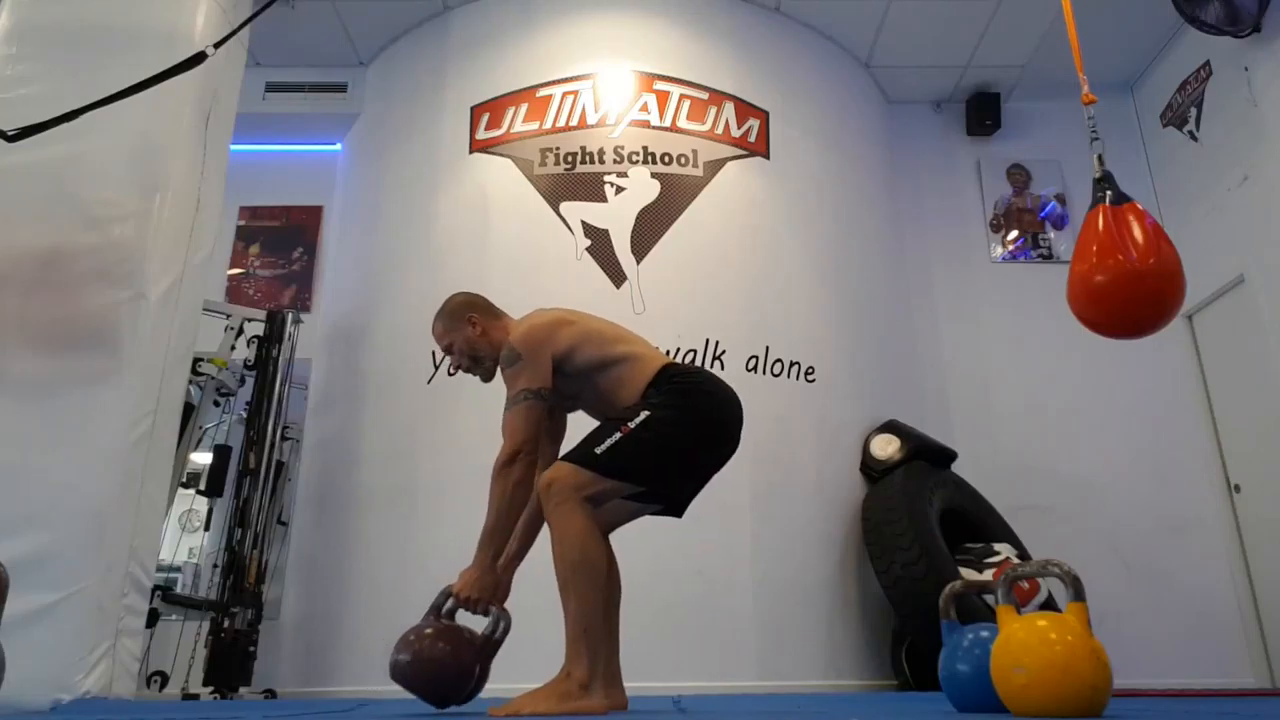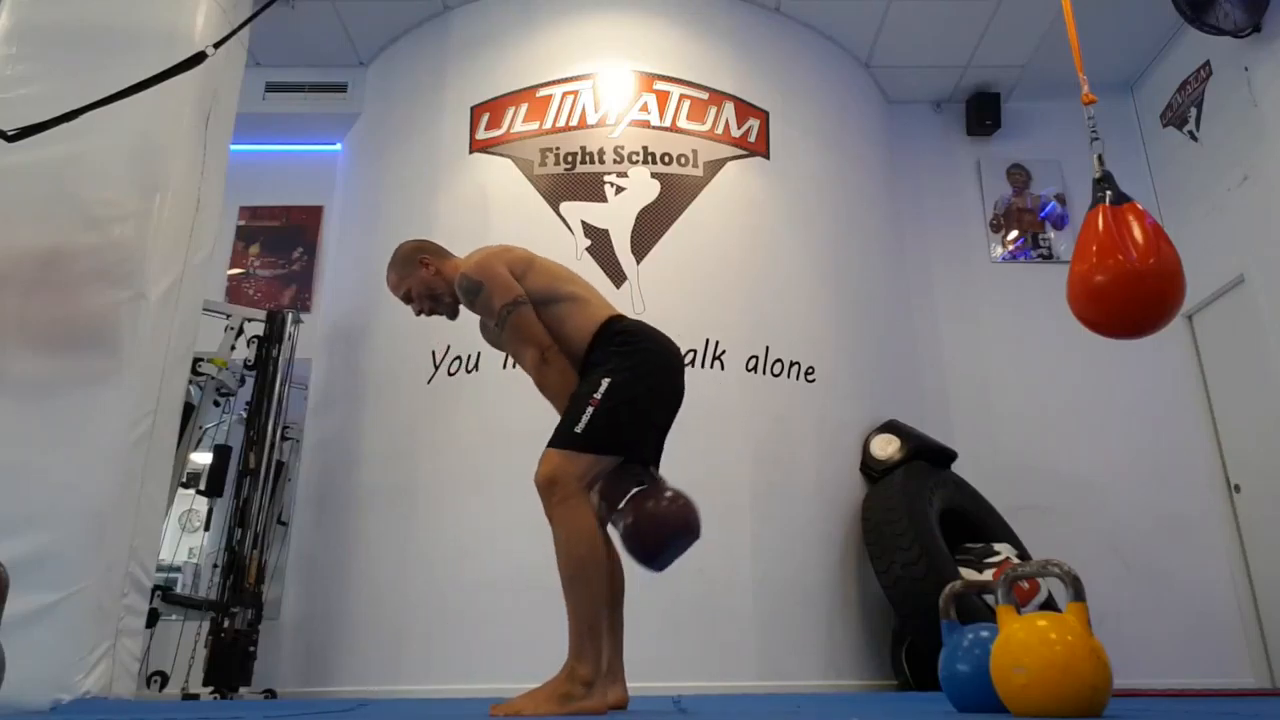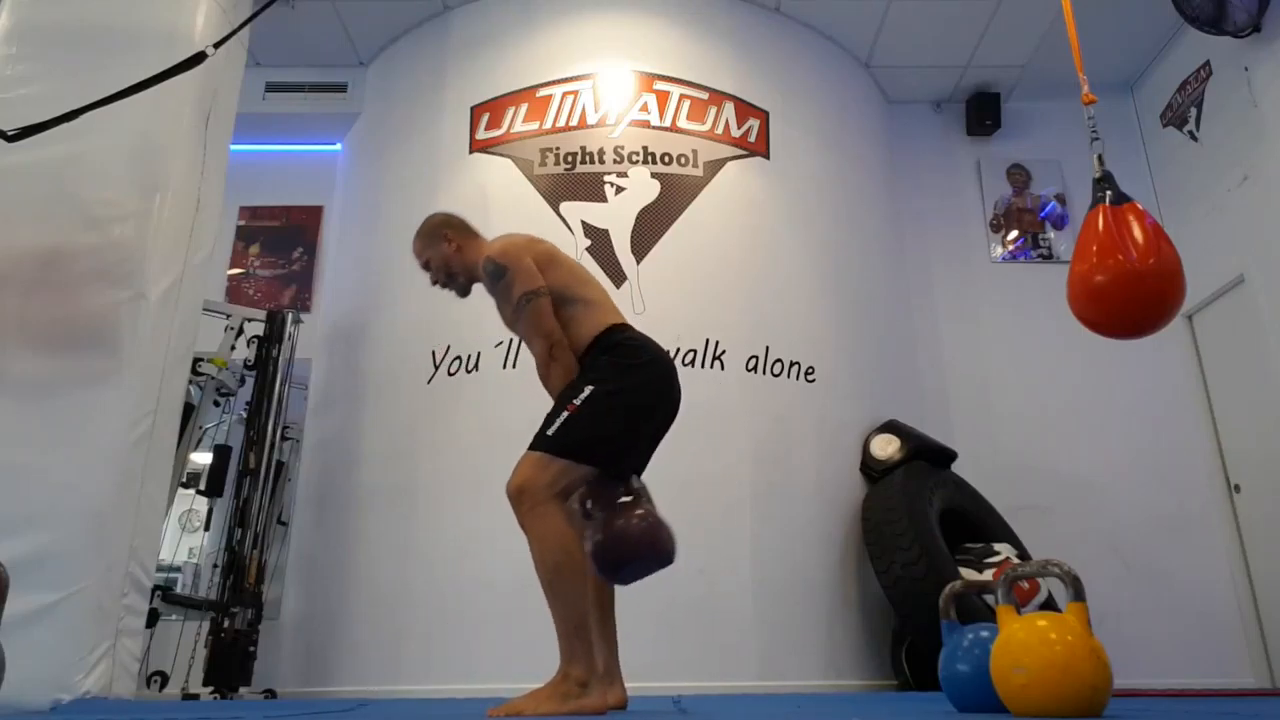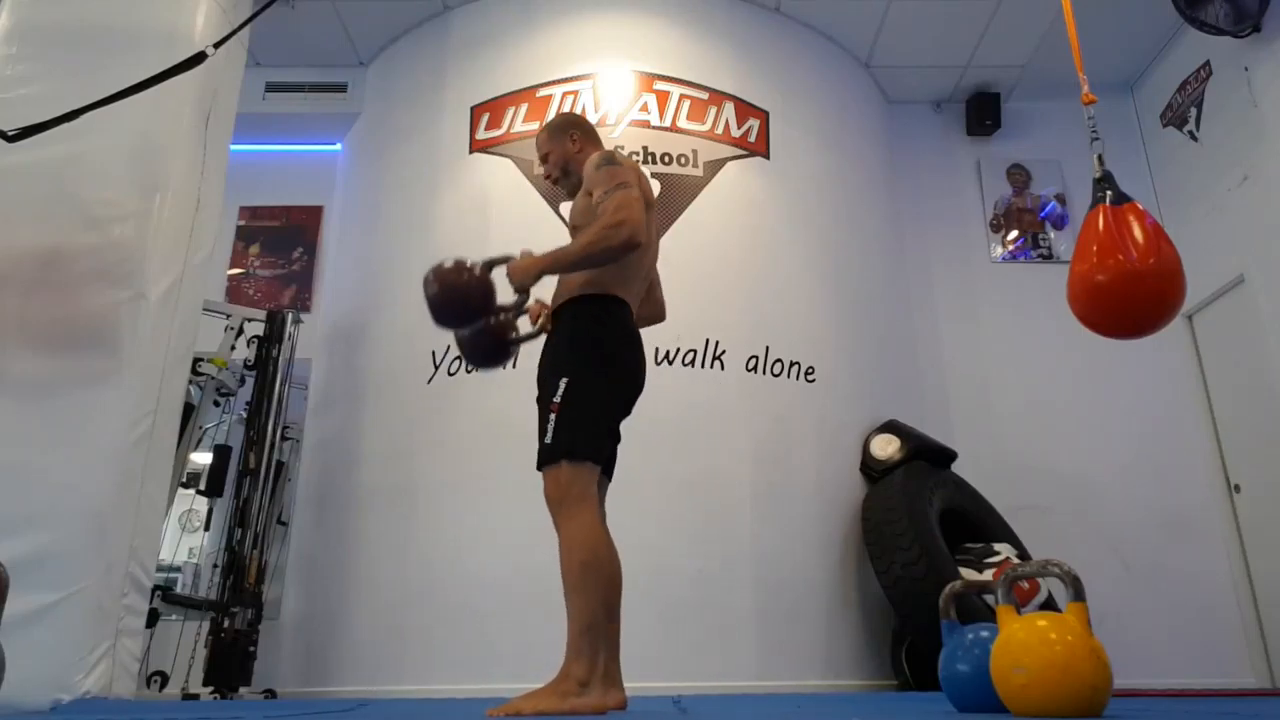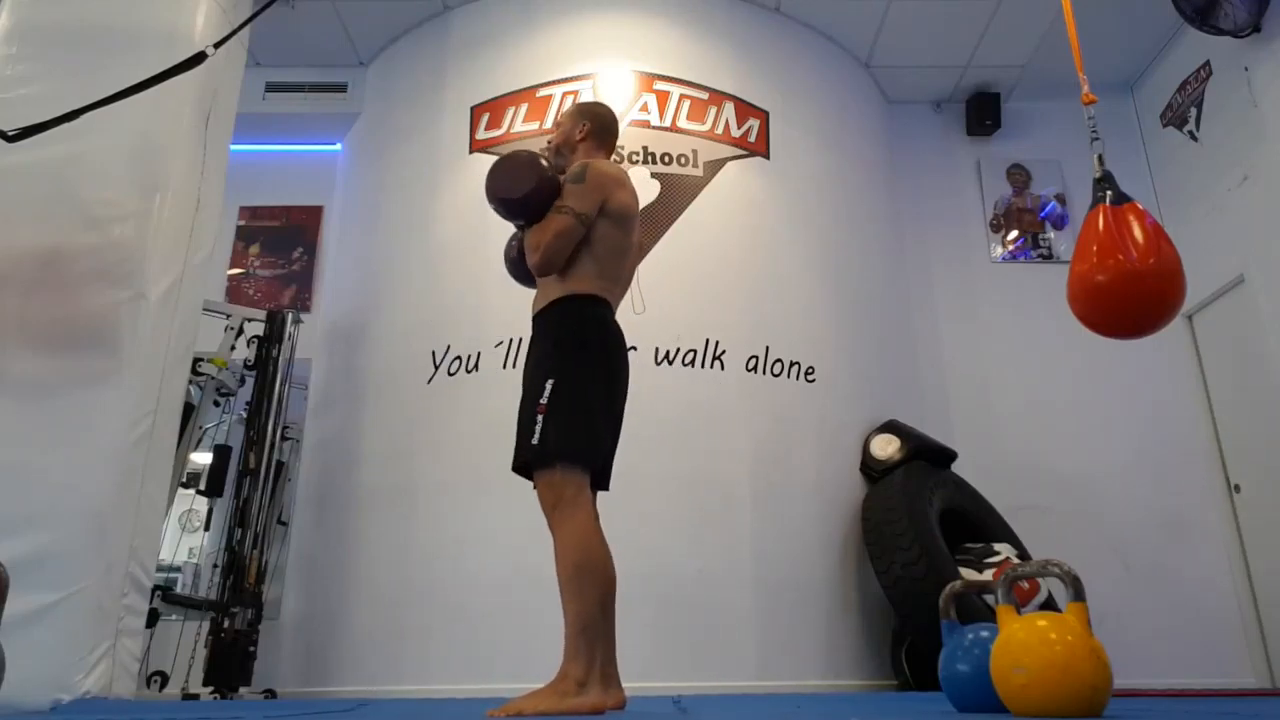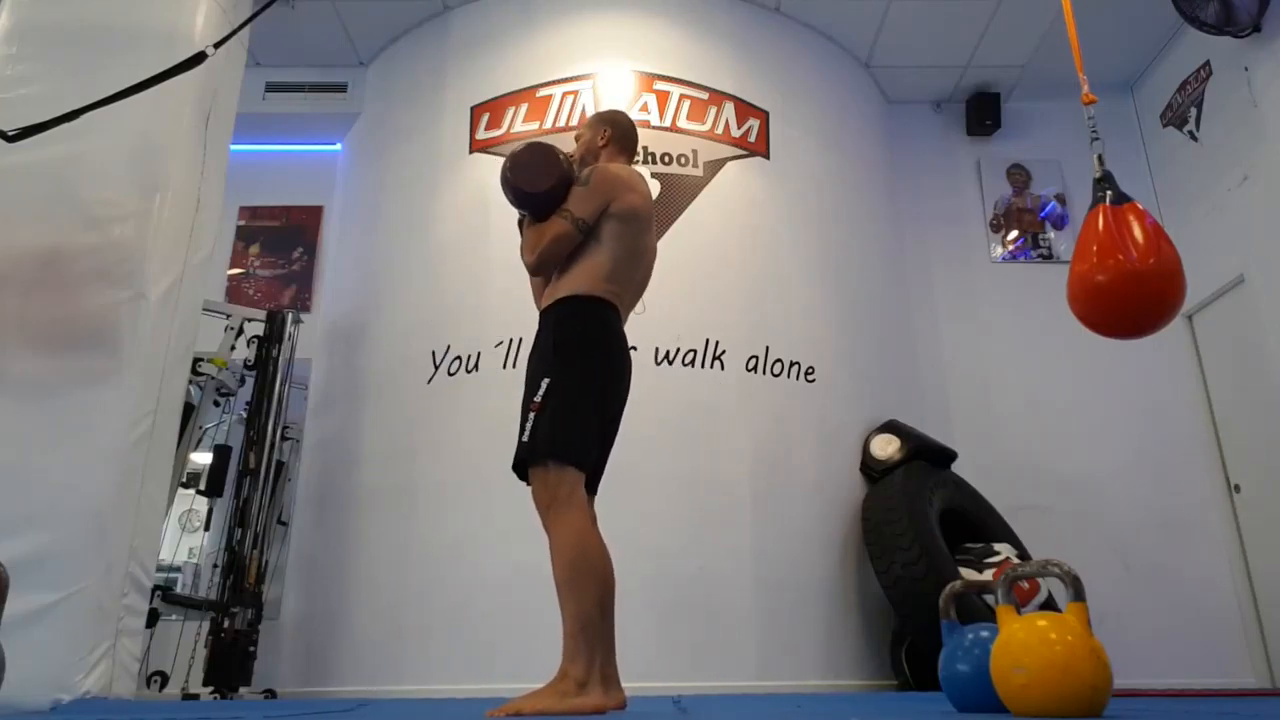
dt=0.4s
person 1, frame 1
left shoulder: (524, 342)
right shoulder: (543, 364)
left elbow: (515, 462)
right elbow: (538, 474)
left wrist: (482, 566)
right wrist: (503, 569)
left hip: (691, 404)
right hip: (704, 410)
left knee: (565, 491)
right knee: (582, 519)
left ankle: (583, 683)
right ankle: (604, 683)
person 1, frame 2
left shoulder: (474, 271)
right shoulder: (492, 318)
left elbow: (542, 357)
left wrist: (573, 460)
right wrist: (607, 461)
left hip: (633, 358)
right hip: (645, 364)
left knee: (559, 481)
right knee: (581, 513)
left ankle: (583, 680)
right ankle: (607, 678)
person 1, frame 3
left shoulder: (500, 256)
right shoulder: (512, 279)
left elbow: (551, 351)
right elbow: (563, 352)
left hip: (626, 369)
right hip: (646, 373)
left knee: (531, 488)
right knee: (568, 517)
person 1, frame 4
left shoulder: (608, 164)
right shoulder: (616, 193)
left elbow: (624, 231)
right elbow: (650, 307)
left wrist: (542, 265)
right wrist: (561, 314)
left hip: (589, 339)
right hip: (609, 345)
left knee: (570, 499)
right knee: (580, 507)
person 1, frame 5
left shoulder: (591, 172)
right shoulder: (611, 195)
left elbow: (542, 257)
left wrist: (536, 209)
right wrist: (542, 214)
left hip: (570, 337)
right hip: (589, 341)
left knee: (564, 498)
right knee: (573, 505)
person 1, frame 6
left shoulder: (605, 177)
right shoulder: (633, 214)
left elbow: (537, 256)
left wrist: (534, 209)
right wrist: (548, 214)
left hip: (575, 337)
right hip: (597, 344)
left knee: (558, 496)
right knee: (571, 504)
